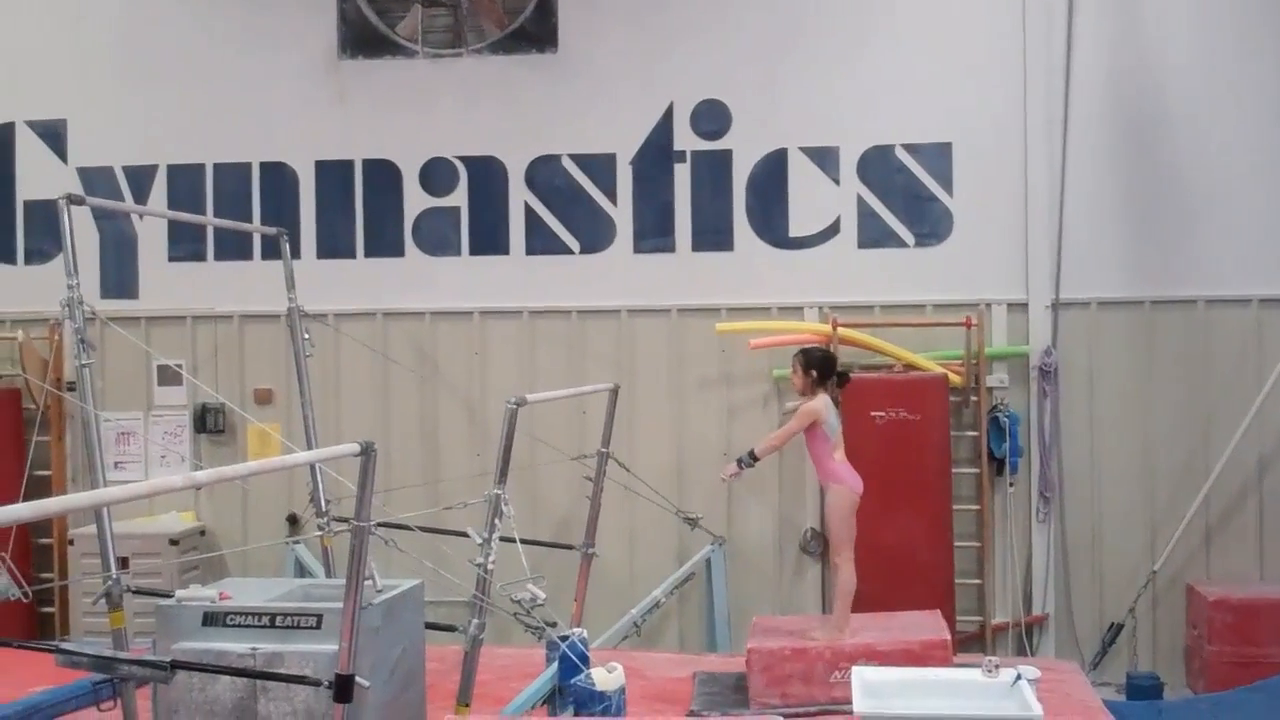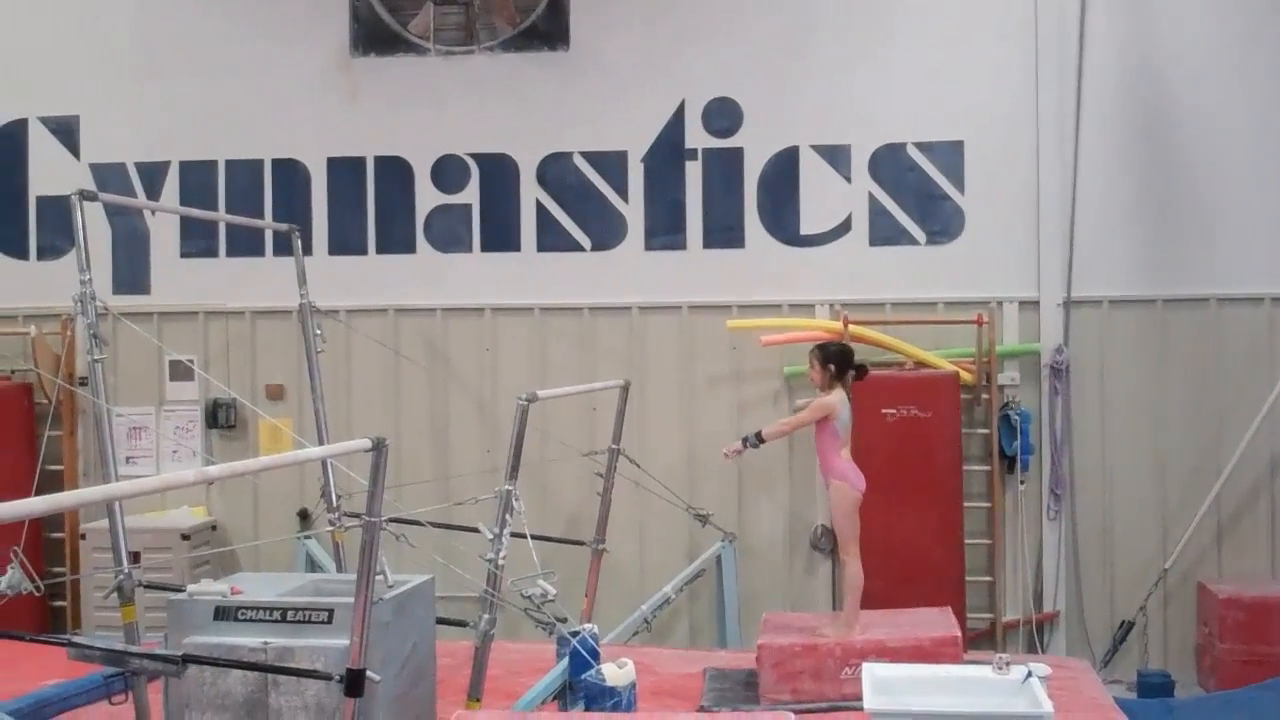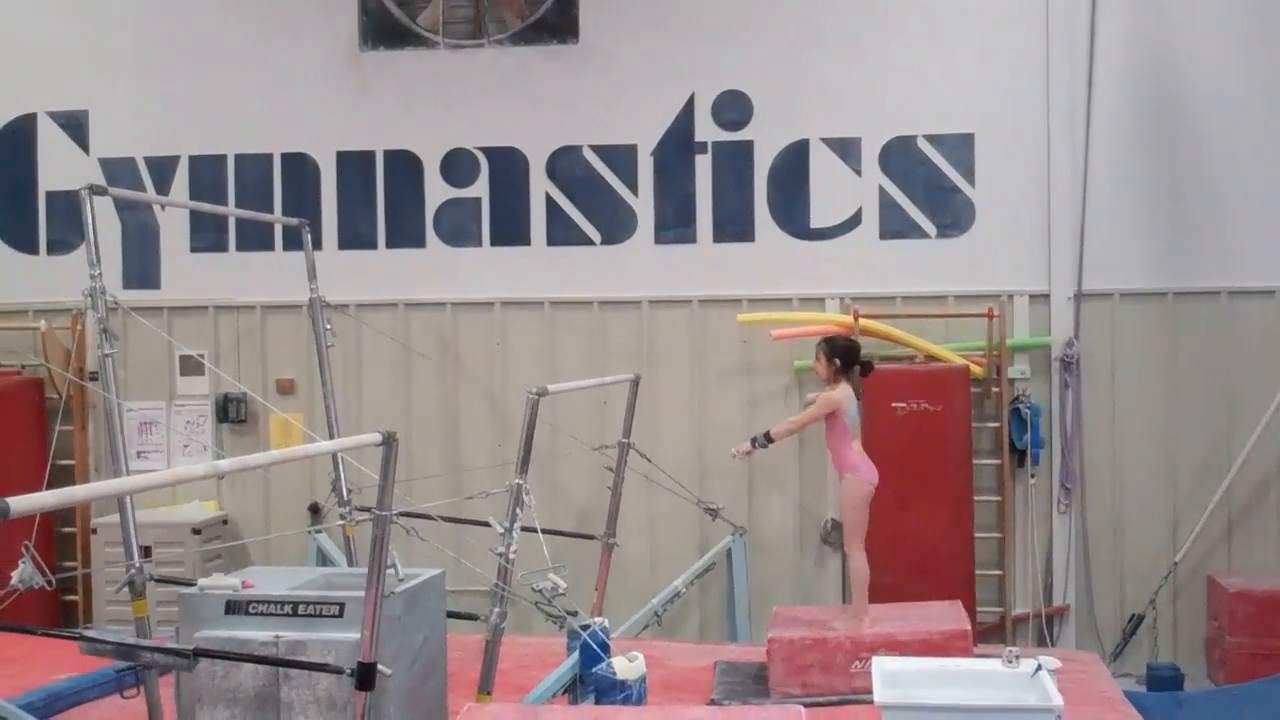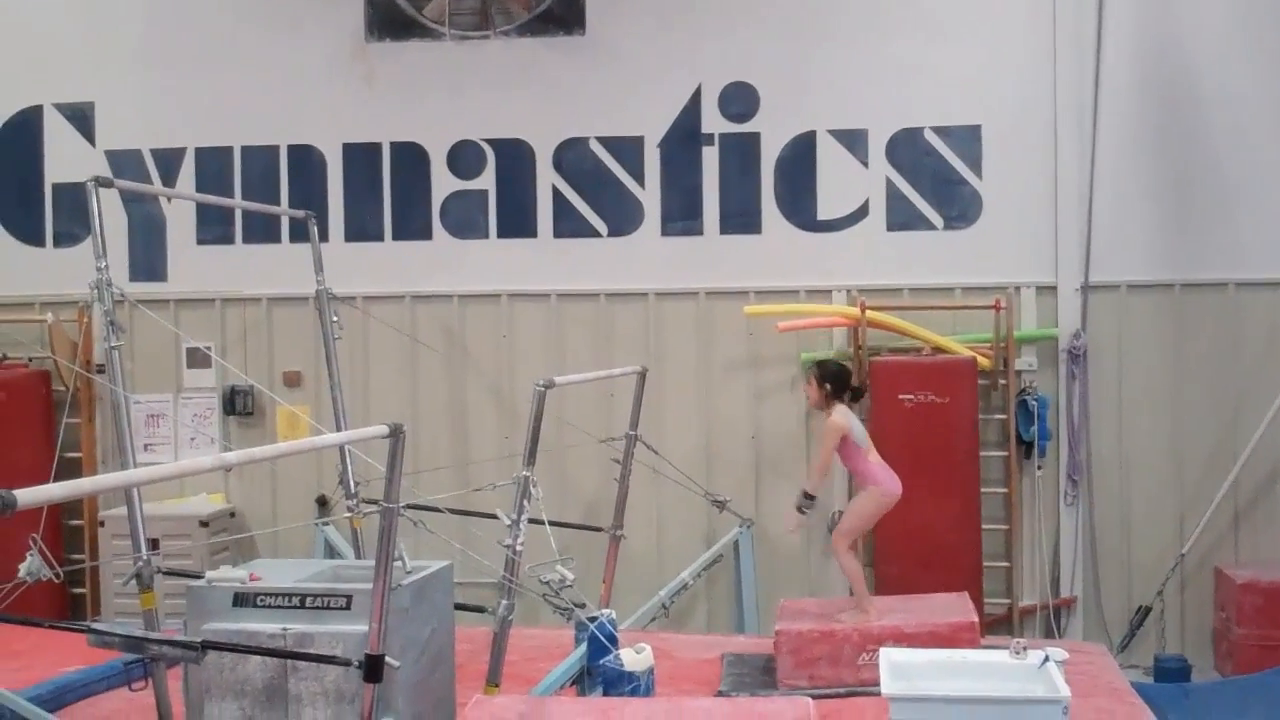
dt=0.3s
person 1, frame 1
left shoulder: (814, 407)
right shoulder: (821, 402)
left elbow: (777, 440)
right elbow: (781, 438)
left wrist: (741, 462)
right wrist: (745, 462)
left hip: (840, 484)
right hip: (838, 483)
left knee: (842, 557)
right knee: (837, 557)
left ankle: (839, 627)
right ankle: (837, 623)
person 1, frame 2
left shoulder: (829, 401)
right shoulder: (836, 398)
left elbow: (787, 426)
right elbow: (793, 423)
left wrist: (746, 442)
right wrist: (750, 442)
left hip: (842, 481)
right hip: (843, 480)
left knee: (849, 554)
right knee: (847, 554)
left ankle: (849, 624)
right ankle: (848, 621)
person 1, frame 3
left shoulder: (834, 396)
right shoulder: (842, 392)
left elbow: (795, 424)
right elbow: (798, 423)
left wrist: (754, 442)
right wrist: (759, 441)
left hip: (856, 475)
right hip: (856, 474)
left knee: (854, 546)
right knee: (852, 546)
left ankle: (859, 616)
right ankle: (857, 612)
person 1, frame 4
left shoulder: (834, 420)
right shoulder: (839, 414)
left elbow: (820, 469)
right elbow: (823, 465)
left wrist: (803, 508)
right wrist: (805, 501)
left hip: (880, 488)
right hip: (879, 485)
left knee: (839, 542)
right knee: (845, 541)
left ankle: (865, 610)
right ankle: (863, 605)
